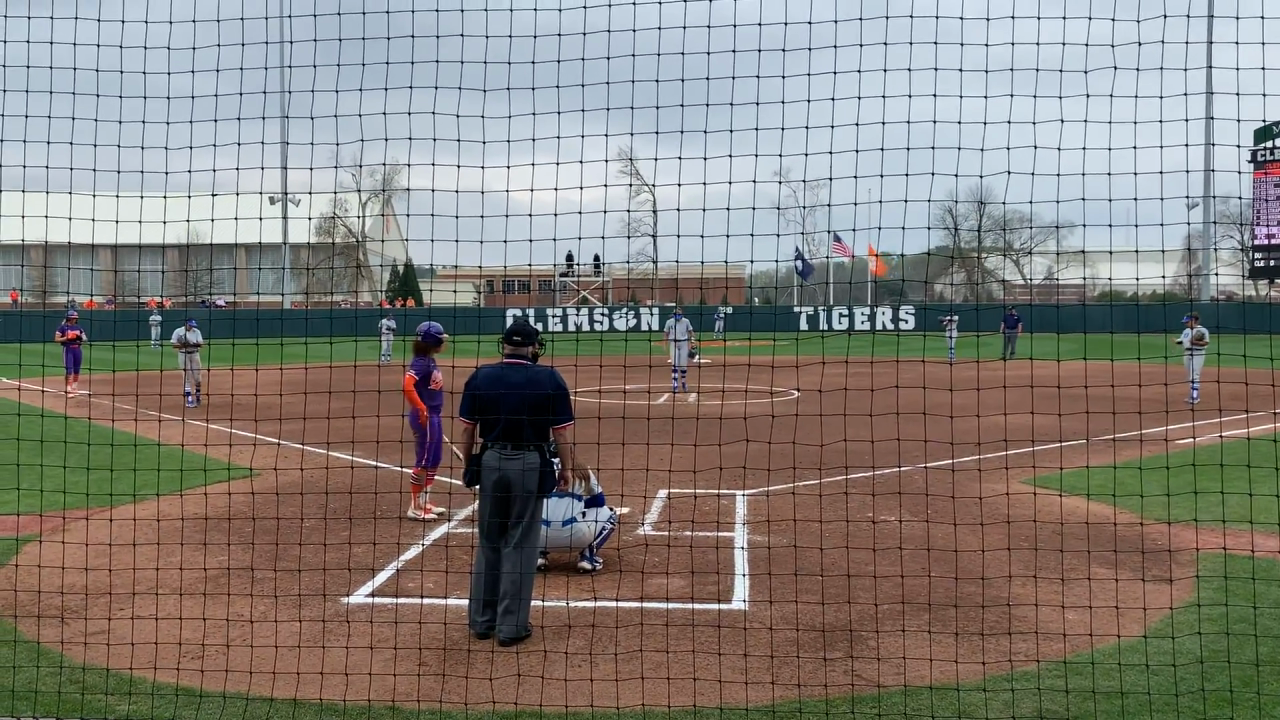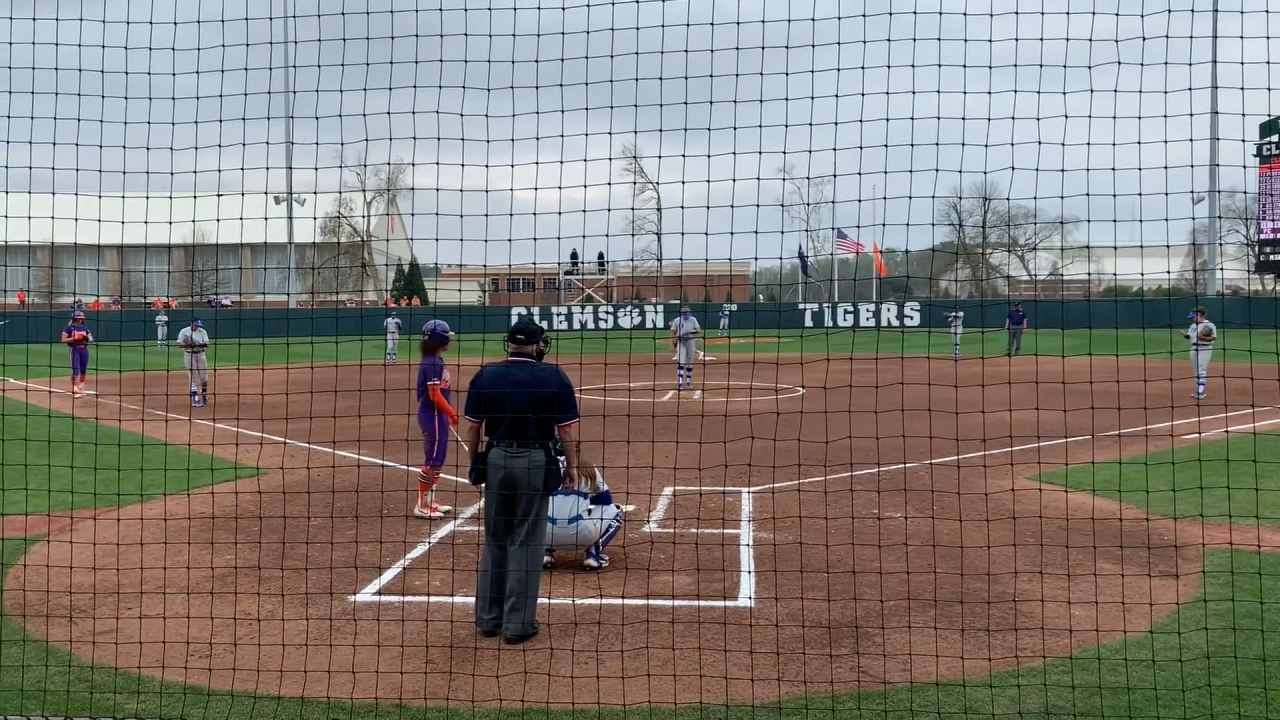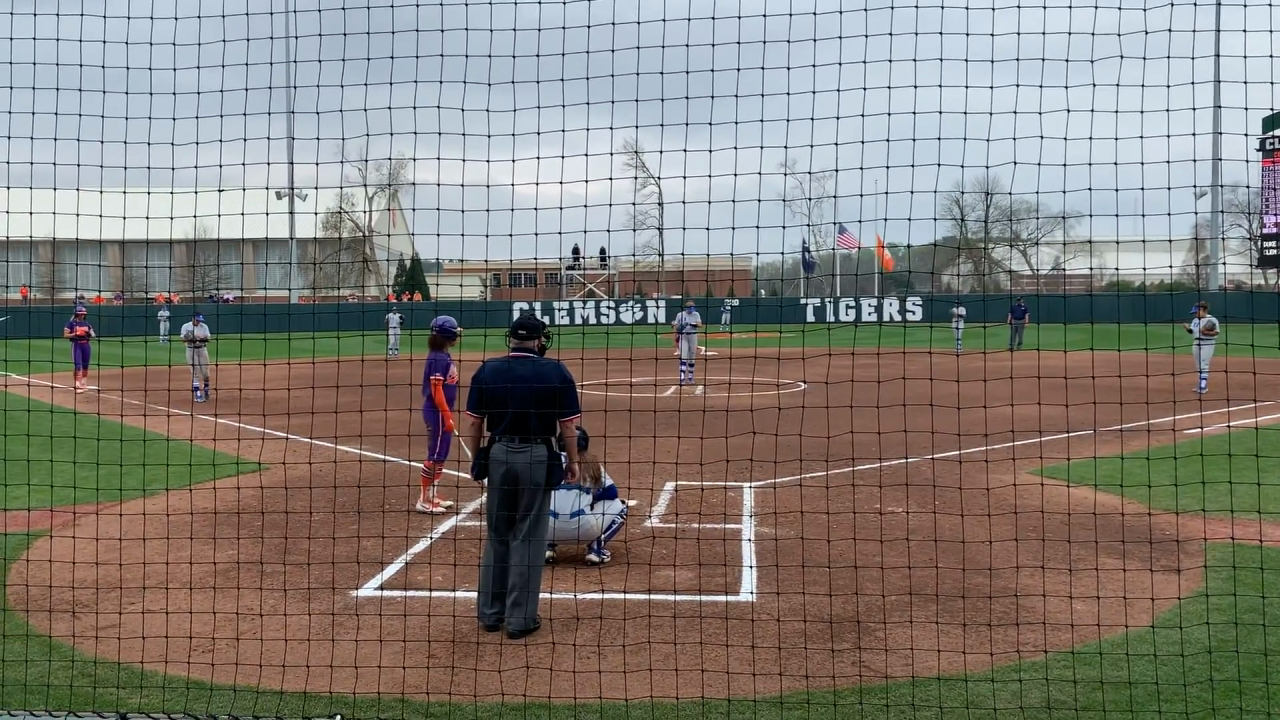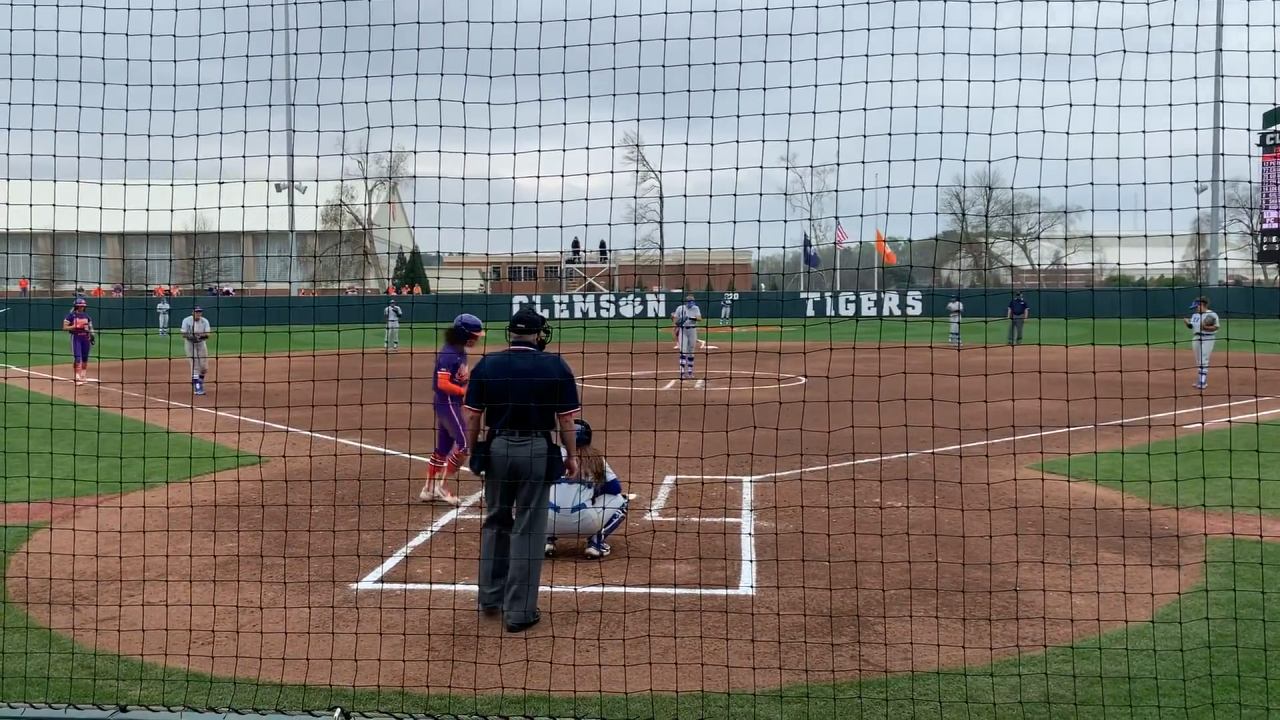
dt=0.5s
person 1, frame 1
left shoulder: (480, 377)
right shoulder: (549, 378)
left elbow: (467, 428)
right elbow: (561, 431)
left wrist: (468, 465)
right wrist: (566, 468)
left hip: (490, 462)
right hip: (530, 465)
left knee: (488, 542)
right knee: (521, 544)
left ankle: (482, 620)
right ankle: (511, 625)
person 1, frame 2
left shoulder: (485, 375)
right shoulder: (554, 376)
left elbow: (472, 427)
right elbow: (566, 430)
left wrist: (474, 464)
right wrist: (571, 465)
left hip: (496, 460)
right hip: (535, 462)
left knee: (494, 540)
right knee: (527, 542)
left ankle: (488, 618)
right ankle: (518, 623)
person 1, frame 3
left shoulder: (487, 370)
right shoulder: (556, 371)
left elbow: (474, 422)
right elbow: (567, 425)
left wrist: (477, 460)
right wrist: (572, 461)
left hip: (498, 455)
right hip: (538, 457)
left knee: (497, 535)
right knee: (529, 537)
left ankle: (490, 613)
right ankle: (520, 618)
person 1, frame 4
left shoulder: (486, 365)
right shoulder: (555, 365)
left elbow: (472, 416)
right elbow: (566, 419)
left wrist: (473, 453)
right wrist: (571, 455)
left hip: (497, 449)
right hip: (537, 450)
left knee: (496, 522)
right knee: (529, 530)
left ankle: (491, 597)
right ankle: (519, 611)
person 2, frame 1
left shoulder: (429, 360)
right shoulder: (422, 362)
right elbow: (407, 386)
right wrist: (421, 410)
left hip: (433, 416)
right hip: (425, 418)
left knee: (434, 461)
right knee: (423, 461)
left ankle: (424, 502)
right ankle: (415, 508)
person 2, frame 2
left shoulder: (435, 360)
right shoulder: (432, 363)
right elbow: (435, 395)
left wrist: (448, 414)
right wrist: (452, 414)
left hip: (437, 415)
right hip: (432, 415)
left knee: (438, 459)
right knee: (432, 460)
left ankle: (430, 501)
right ankle: (421, 505)
person 2, frame 3
left shoulder: (444, 356)
right shoulder: (438, 358)
right elbow: (436, 390)
right wrist: (447, 417)
left hip: (443, 411)
right hip: (437, 412)
left knee: (442, 455)
right knee: (434, 455)
left ankle: (432, 496)
right ankle: (424, 500)
person 2, frame 4
left shoulder: (460, 352)
right shoulder: (449, 353)
right elbow: (443, 383)
right wrist: (466, 392)
left hip: (450, 403)
right hip: (447, 403)
left knee: (443, 447)
right knee: (464, 444)
left ankle: (429, 489)
right ankle: (441, 484)
